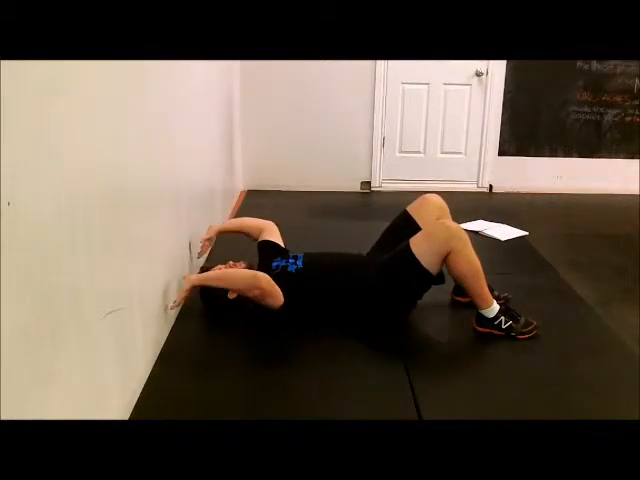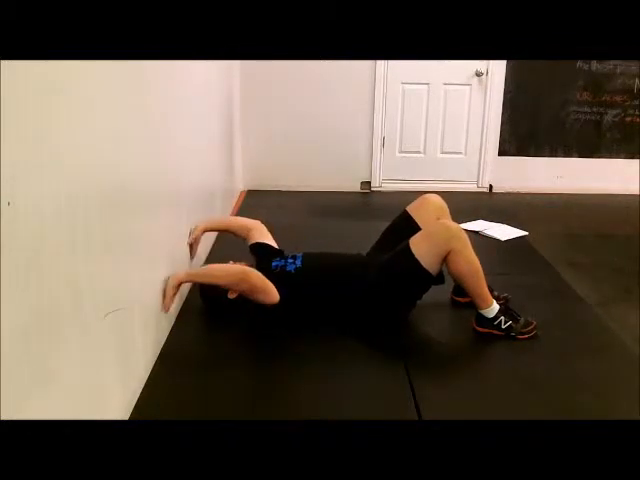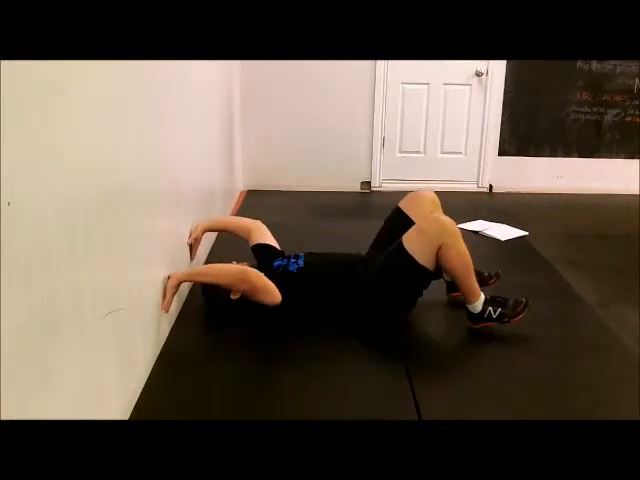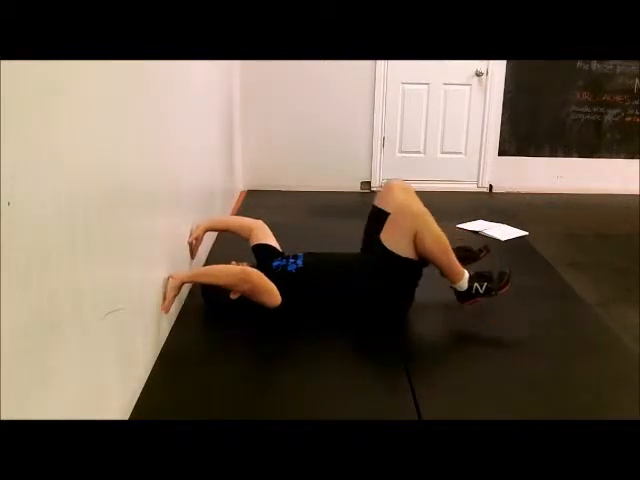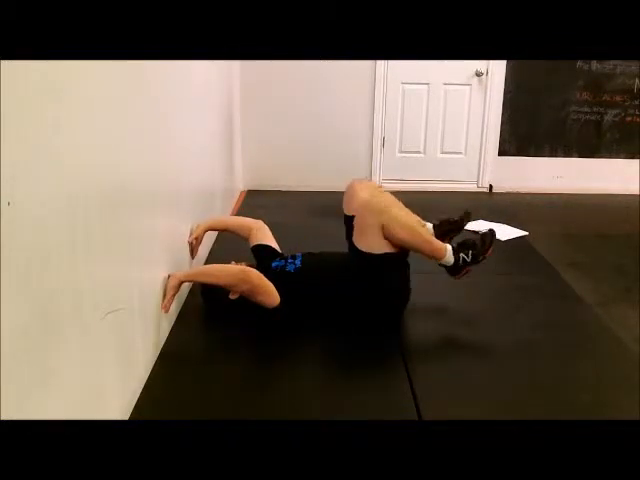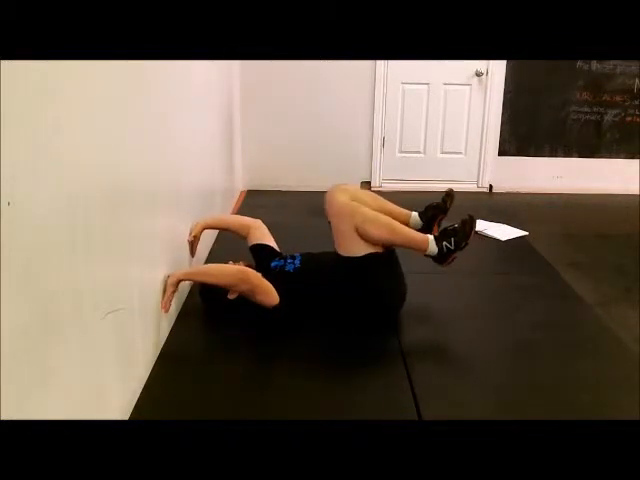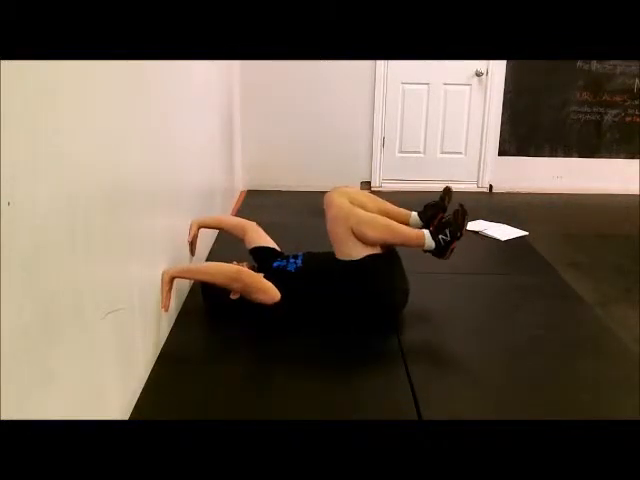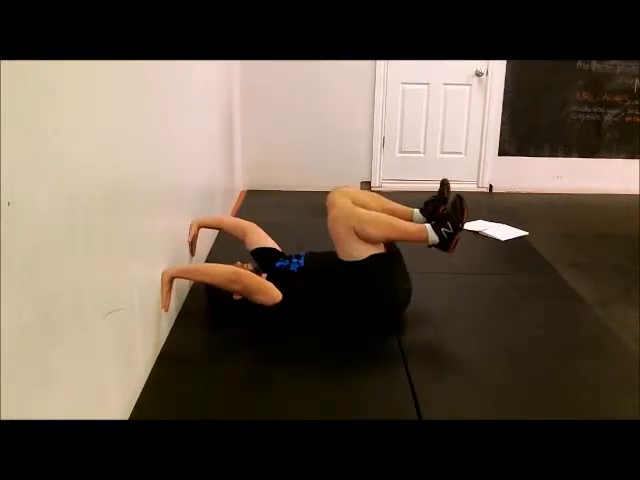
dt=0.3s
person 1, frame 1
left shoulder: (271, 263)
right shoulder: (269, 296)
left elbow: (266, 226)
right elbow: (257, 282)
left wrist: (218, 228)
right wrist: (194, 280)
left hip: (373, 265)
right hip: (381, 293)
left knee: (432, 203)
right knee: (448, 231)
left ankle: (467, 288)
right ankle: (491, 315)
person 1, frame 2
left shoulder: (269, 264)
right shoulder: (267, 291)
left elbow: (252, 226)
right elbow: (244, 275)
left wrist: (204, 226)
right wrist: (182, 276)
left hip: (372, 265)
right hip: (381, 292)
left knee: (432, 203)
right knee: (449, 233)
left ankle: (467, 287)
right ankle: (490, 315)
person 1, frame 3
left shoulder: (269, 263)
right shoulder: (267, 291)
left elbow: (254, 225)
right elbow: (243, 275)
left wrist: (204, 226)
right wrist: (182, 276)
left hip: (373, 266)
right hip: (382, 292)
left knee: (424, 200)
right knee: (440, 226)
left ankle: (459, 279)
right ankle: (480, 308)
person 1, frame 4
left shoulder: (269, 263)
right shoulder: (268, 293)
left elbow: (254, 226)
right elbow: (244, 276)
left wrist: (205, 225)
right wrist: (181, 277)
left hip: (367, 265)
right hip: (382, 290)
left knee: (396, 191)
right knee: (409, 211)
left ankle: (446, 258)
right ankle: (465, 286)
person 1, frame 5
left shoulder: (269, 264)
right shoulder: (268, 297)
left elbow: (255, 226)
right elbow: (244, 275)
left wrist: (205, 225)
right wrist: (181, 276)
left hip: (367, 271)
right hip: (382, 290)
left knee: (359, 190)
right knee: (369, 206)
left ankle: (434, 233)
right ankle: (452, 258)
person 1, frame 6
left shoulder: (268, 264)
right shoulder: (266, 296)
left elbow: (253, 225)
right elbow: (244, 276)
left wrist: (202, 224)
right wrist: (179, 275)
left hip: (372, 277)
right hip: (378, 292)
left knee: (339, 194)
right knee: (344, 208)
left ankle: (420, 222)
right ankle: (436, 247)
person 1, frame 7
left shoulder: (269, 264)
right shoulder: (268, 300)
left elbow: (247, 227)
right elbow: (236, 276)
left wrist: (199, 223)
right wrist: (173, 272)
left hip: (380, 280)
right hip: (380, 293)
left knee: (337, 197)
right knee: (340, 211)
left ankle: (420, 221)
right ankle: (433, 241)
person 1, frame 8
left shoulder: (272, 266)
right shoulder: (272, 297)
left elbow: (246, 228)
right elbow: (236, 278)
left wrist: (200, 223)
right wrist: (173, 272)
left hip: (381, 278)
right hip: (382, 292)
left knee: (339, 197)
right knee: (343, 213)
left ankle: (421, 217)
right ankle: (436, 235)
